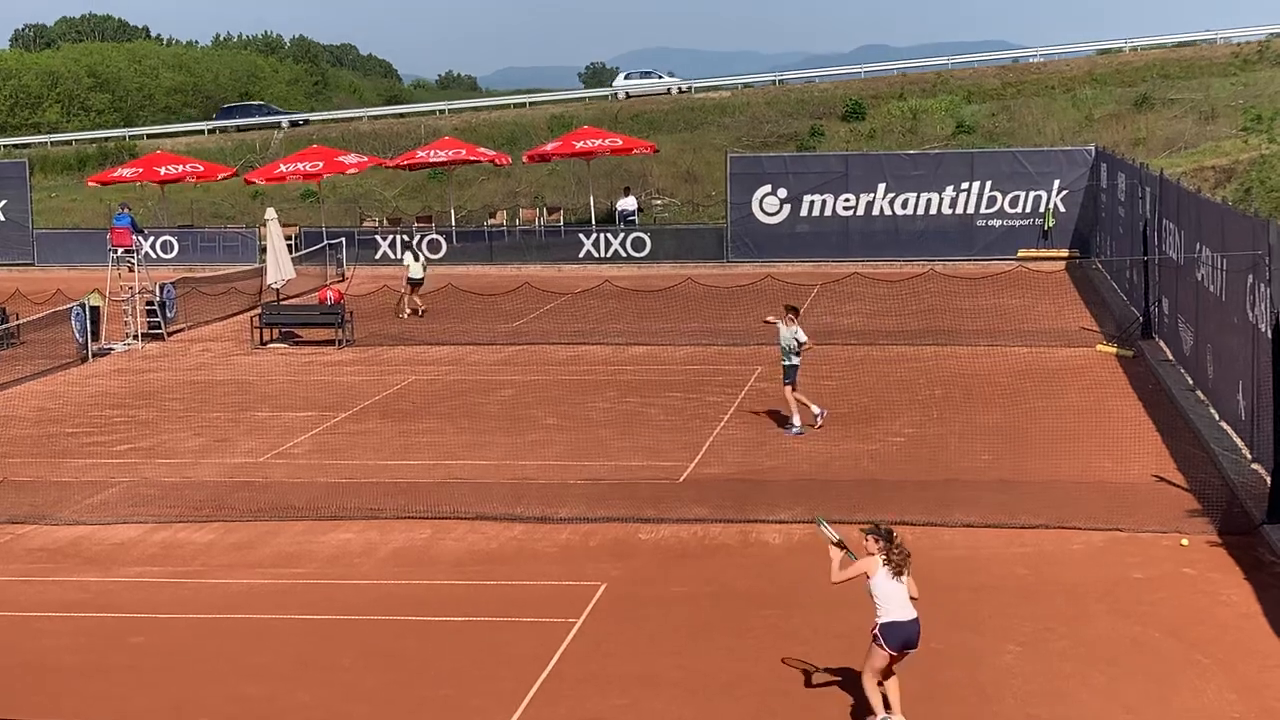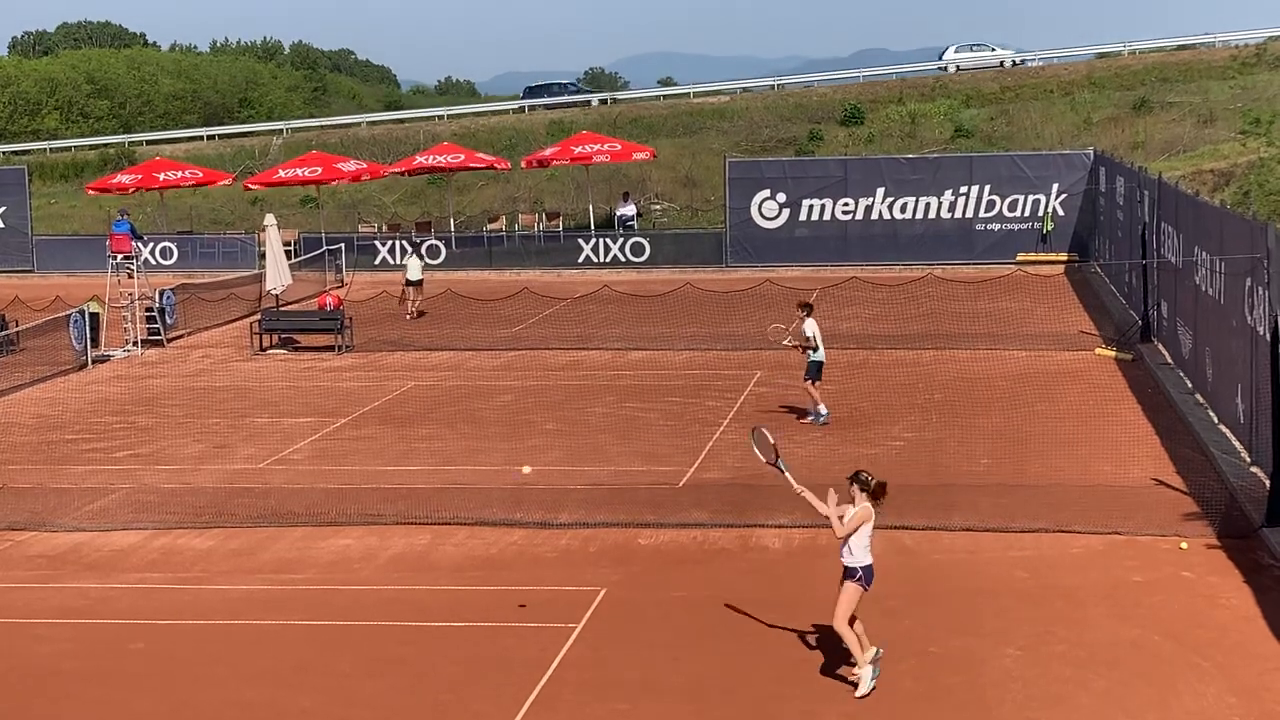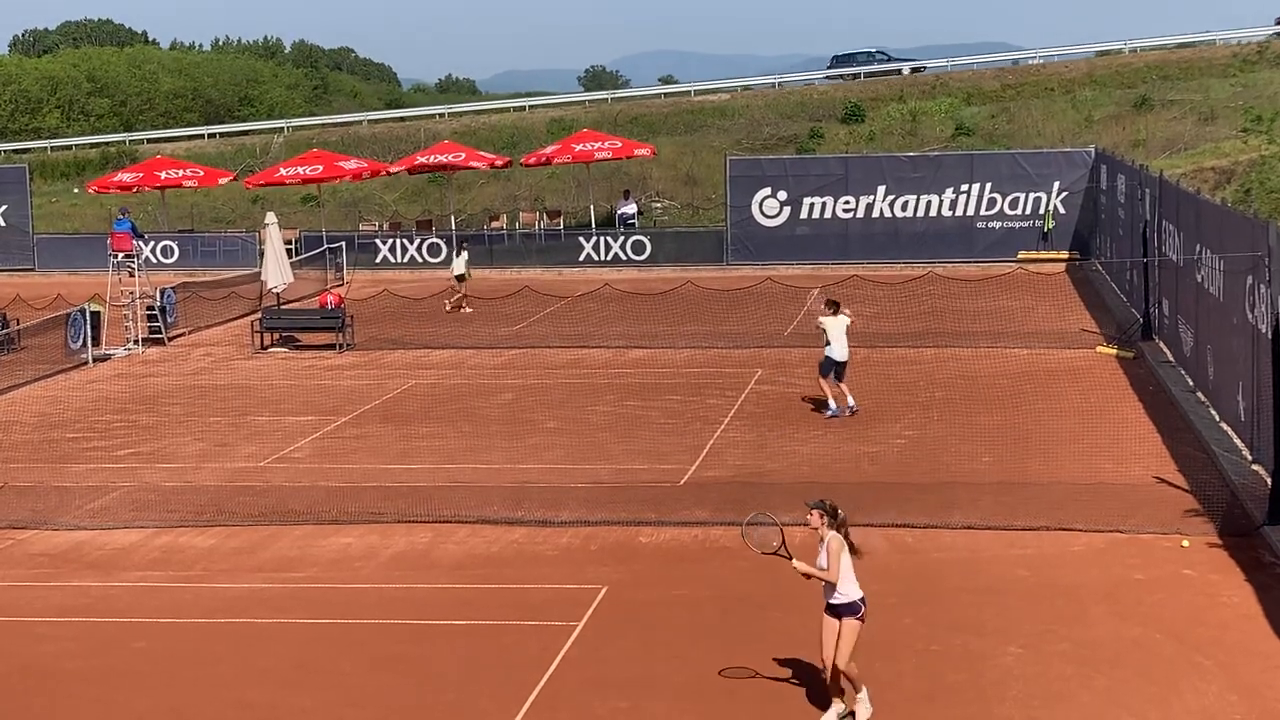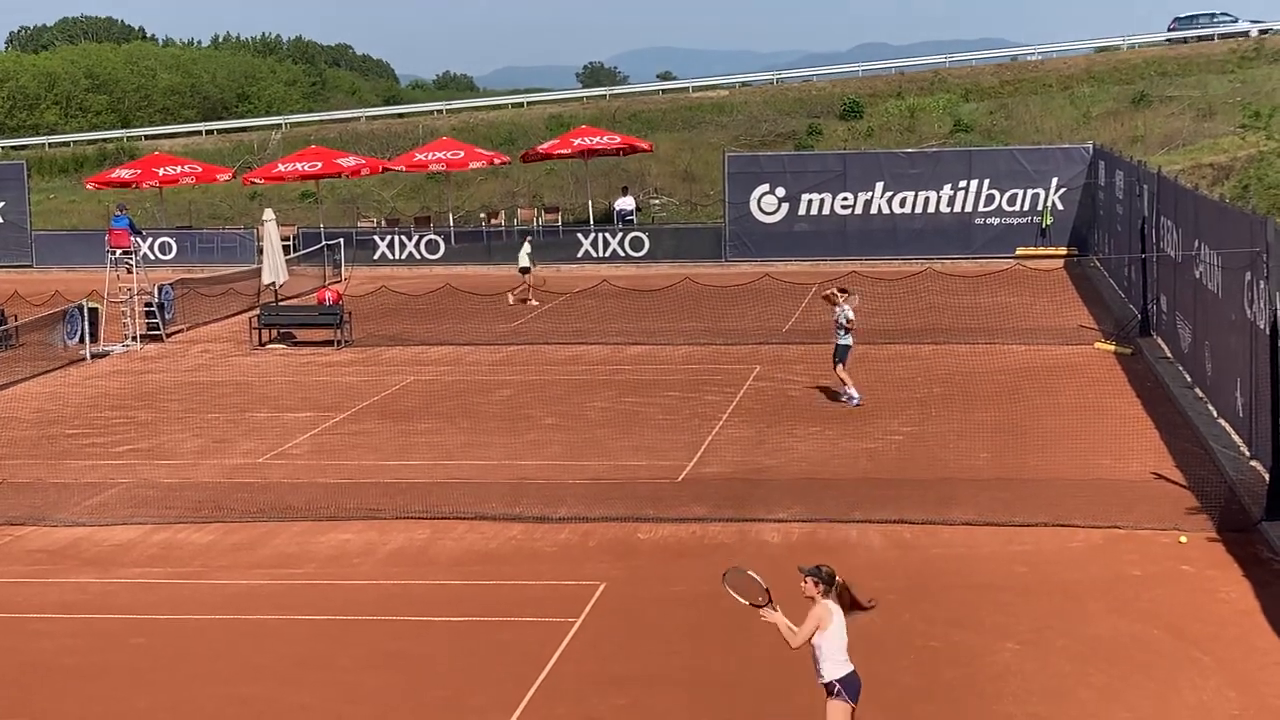
dt=1s
person 1, frame 1
left shoulder: (870, 562)
right shoulder: (901, 563)
left elbow: (836, 578)
right elbow: (914, 594)
left wrist: (836, 559)
left hip: (890, 629)
right hip: (912, 627)
left knee: (868, 679)
right knee: (886, 670)
person 1, frame 2
left shoulder: (864, 510)
right shoulder: (855, 507)
left elbow: (840, 532)
right elbow: (832, 514)
left wrist: (833, 506)
right wrist: (808, 496)
left hip: (859, 571)
right hip: (852, 569)
left knee: (839, 624)
right knee: (849, 617)
left ankle: (866, 670)
right ankle: (869, 652)
person 1, frame 3
left shoulder: (834, 540)
right shoulder: (824, 540)
left elbow: (833, 577)
left wrist: (807, 569)
right wrist: (808, 570)
left hip: (852, 605)
right hip: (833, 605)
left knee: (841, 663)
right knee: (828, 660)
left ankle: (861, 694)
person 1, frame 4
left shoulder: (819, 610)
right shoulder: (833, 608)
left elbow: (795, 643)
left wrist: (779, 622)
left hip: (839, 685)
right hip: (849, 680)
